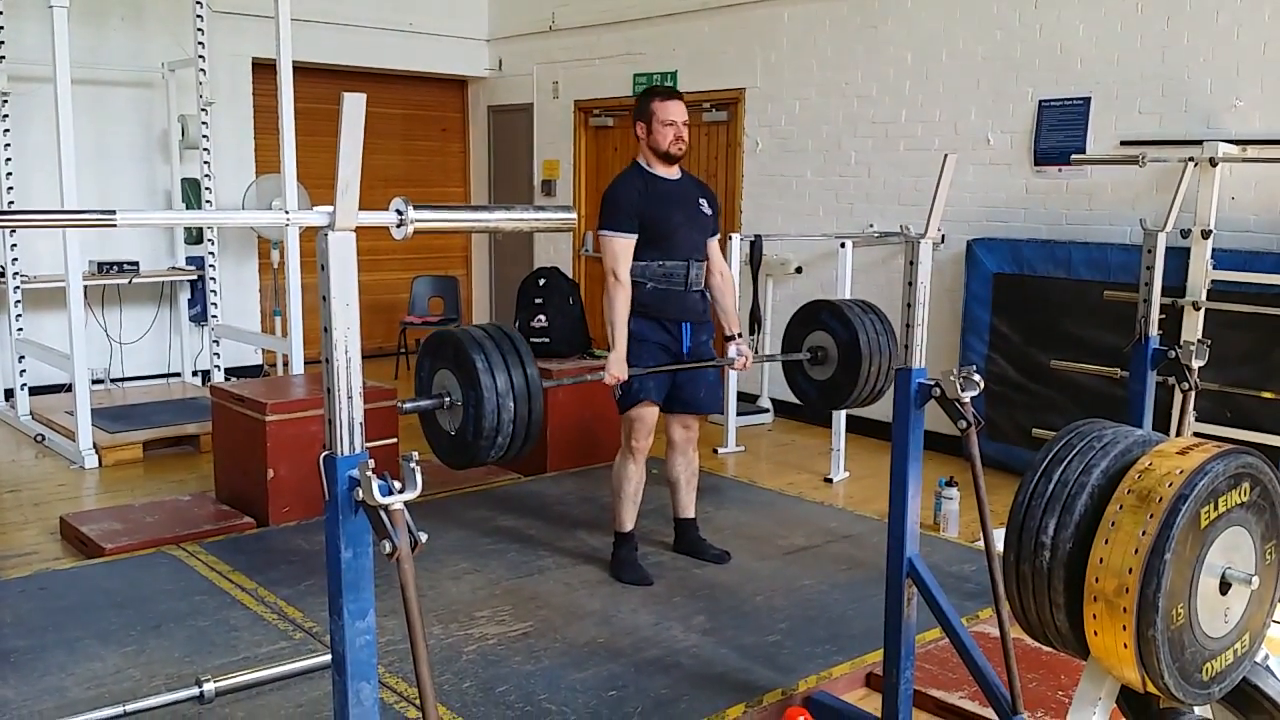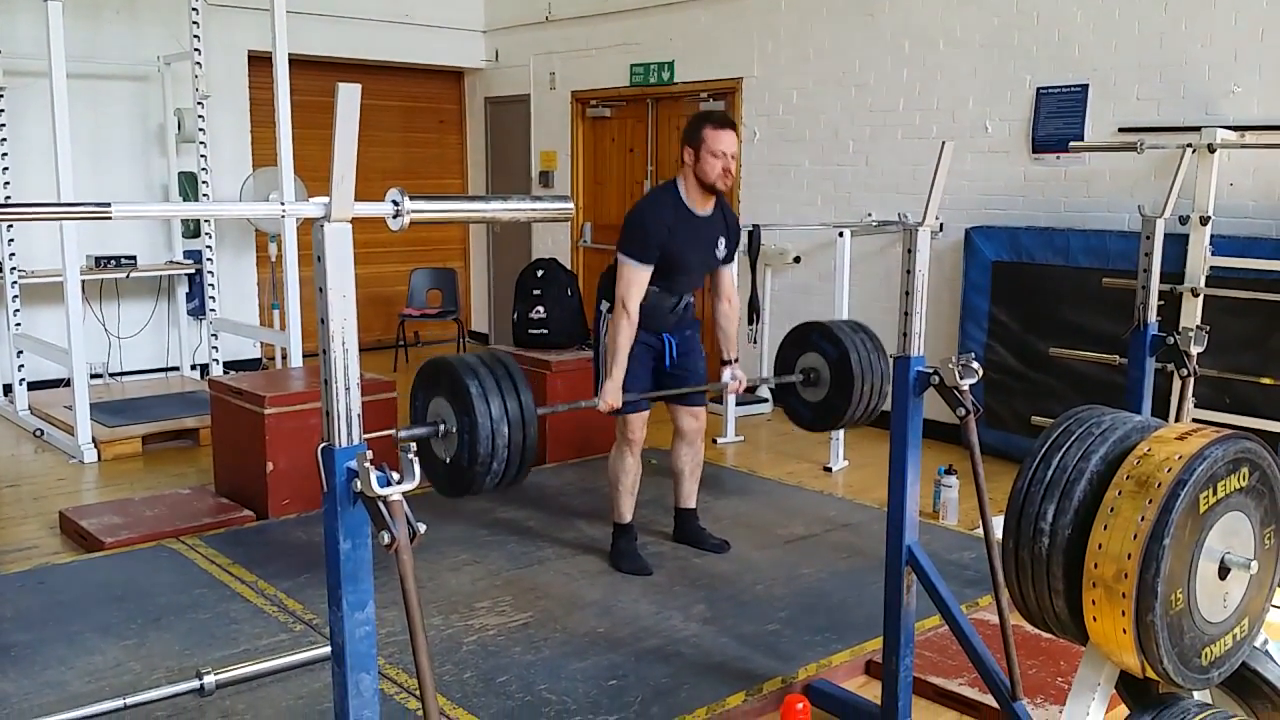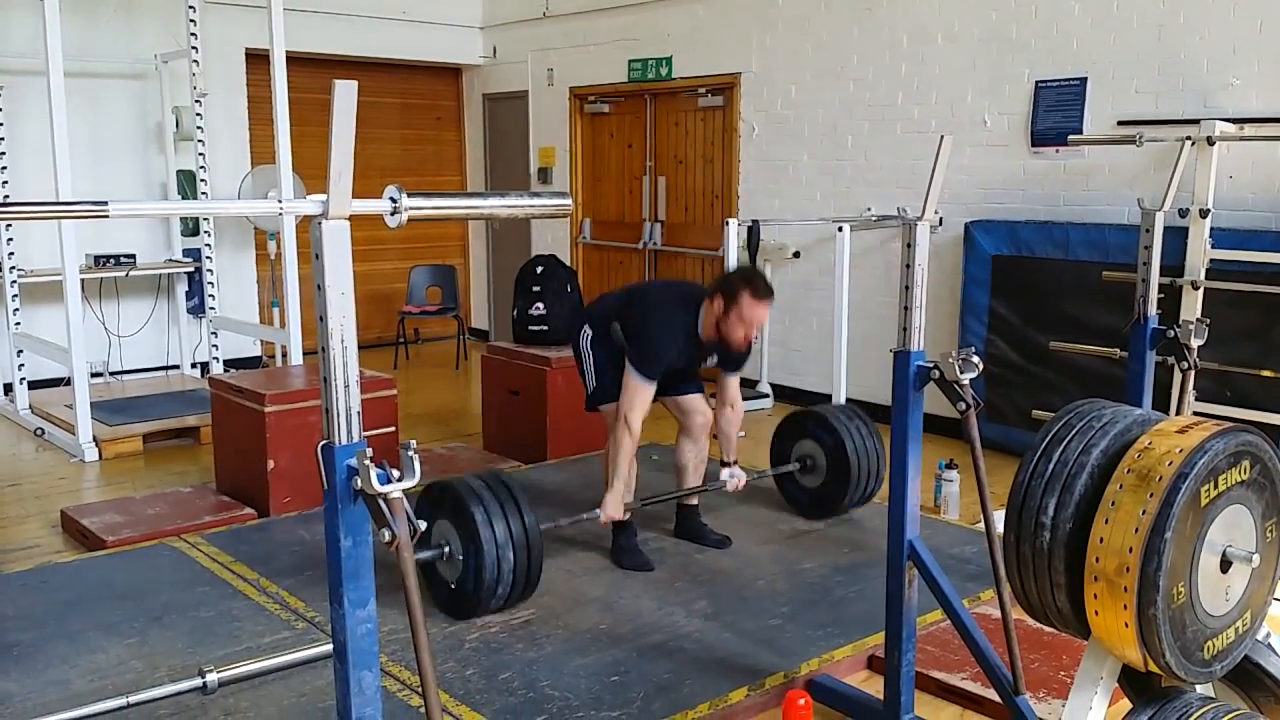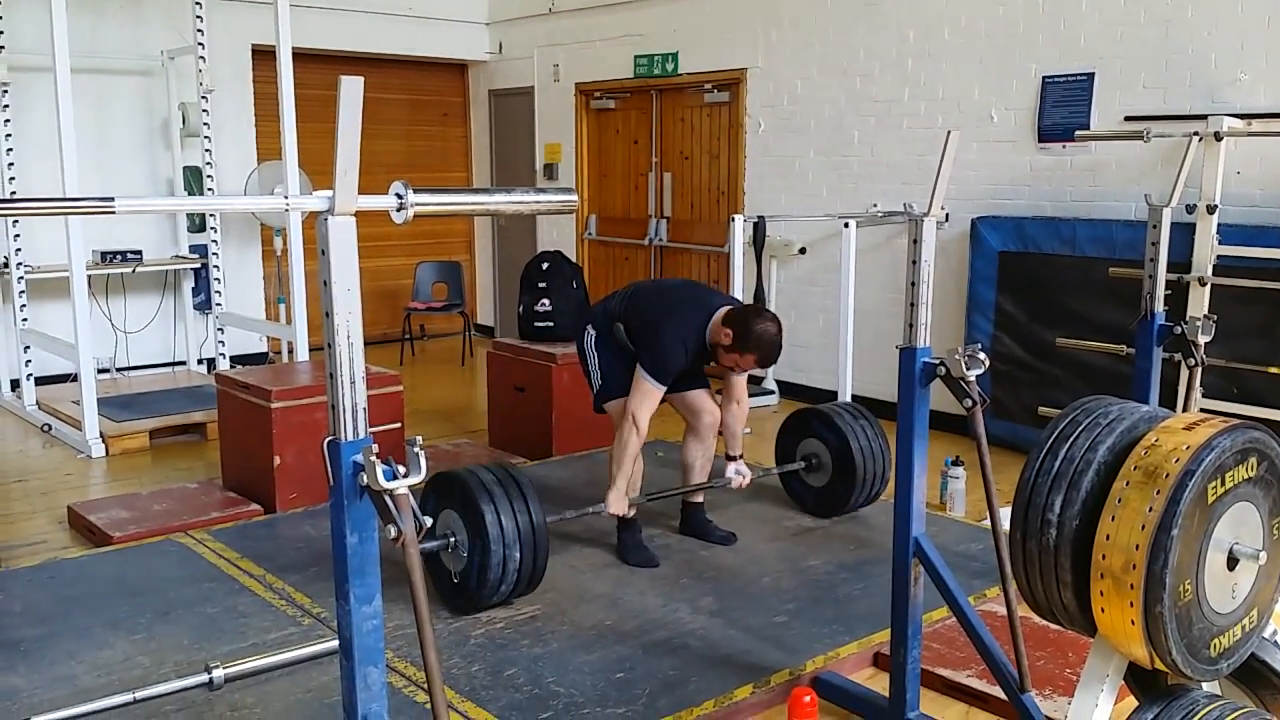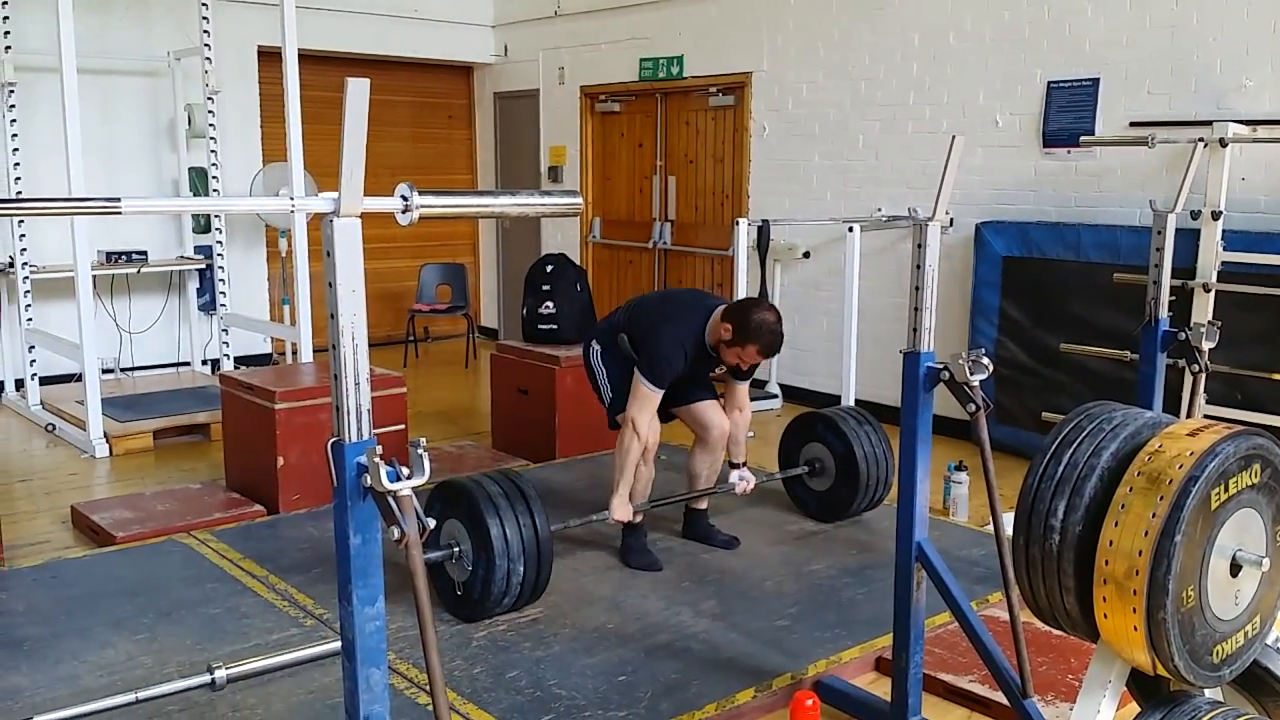
dt=0.3s
person 1, frame 1
left shoulder: (700, 193)
right shoulder: (627, 191)
left elbow: (717, 270)
right elbow: (617, 274)
left wrist: (734, 334)
right wrist: (618, 351)
left hip: (695, 330)
right hip: (645, 330)
left knee: (685, 436)
right knee: (639, 439)
left ankle: (686, 531)
right ankle: (624, 547)
person 1, frame 2
left shoulder: (727, 223)
right shoulder: (654, 214)
left elbow: (725, 296)
right elbow: (628, 304)
left wrist: (730, 361)
right wrist: (613, 382)
left hip: (679, 323)
right hip: (627, 315)
left knee: (693, 423)
right knee: (632, 430)
left ankle: (687, 521)
right ankle: (623, 535)
person 1, frame 3
left shoulder: (735, 337)
right shoulder: (665, 330)
left elbow: (729, 402)
right elbow: (631, 419)
left wrist: (730, 462)
right wrist: (614, 492)
right hip: (605, 335)
left knee: (699, 417)
right knee: (622, 425)
left ankle: (689, 519)
right ankle: (624, 536)
person 1, frame 4
left shoulder: (743, 330)
right shoulder: (675, 337)
left elbow: (736, 400)
right elbow: (638, 416)
left wrist: (735, 459)
right wrist: (617, 490)
left hip: (653, 337)
right hip: (607, 337)
left knee: (708, 417)
right knee: (632, 425)
left ankle: (693, 513)
right ankle: (628, 529)
person 1, frame 5
left shoulder: (744, 340)
right shoulder: (673, 341)
left elbow: (738, 407)
right elbow: (637, 422)
left wrist: (738, 466)
right wrist: (620, 497)
right hip: (614, 353)
left knee: (716, 428)
right knee: (648, 437)
left ankle: (696, 519)
right ankle: (633, 533)
